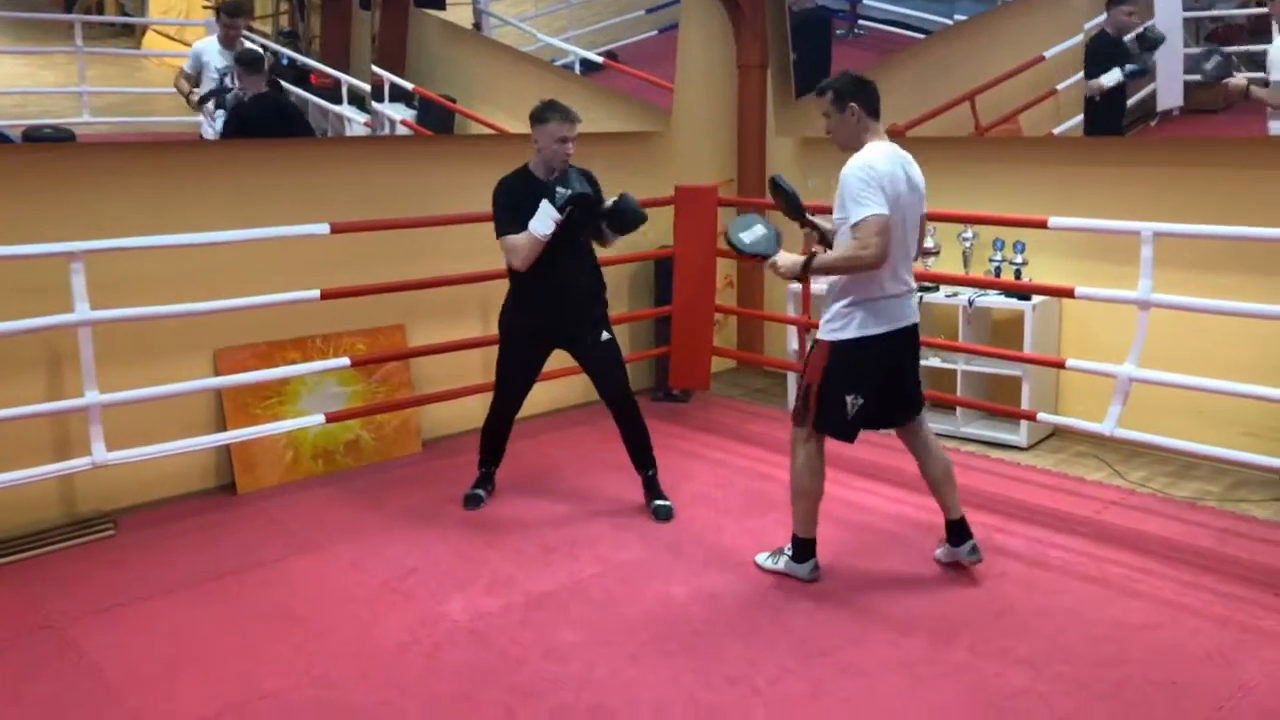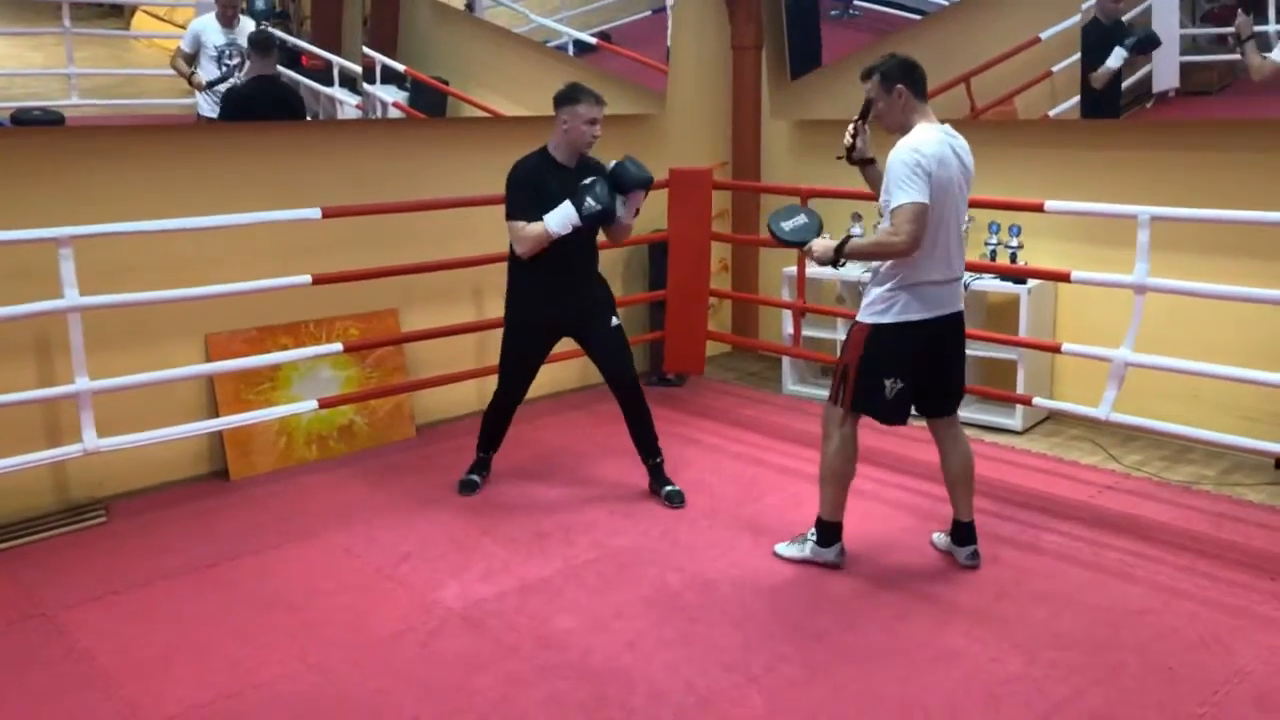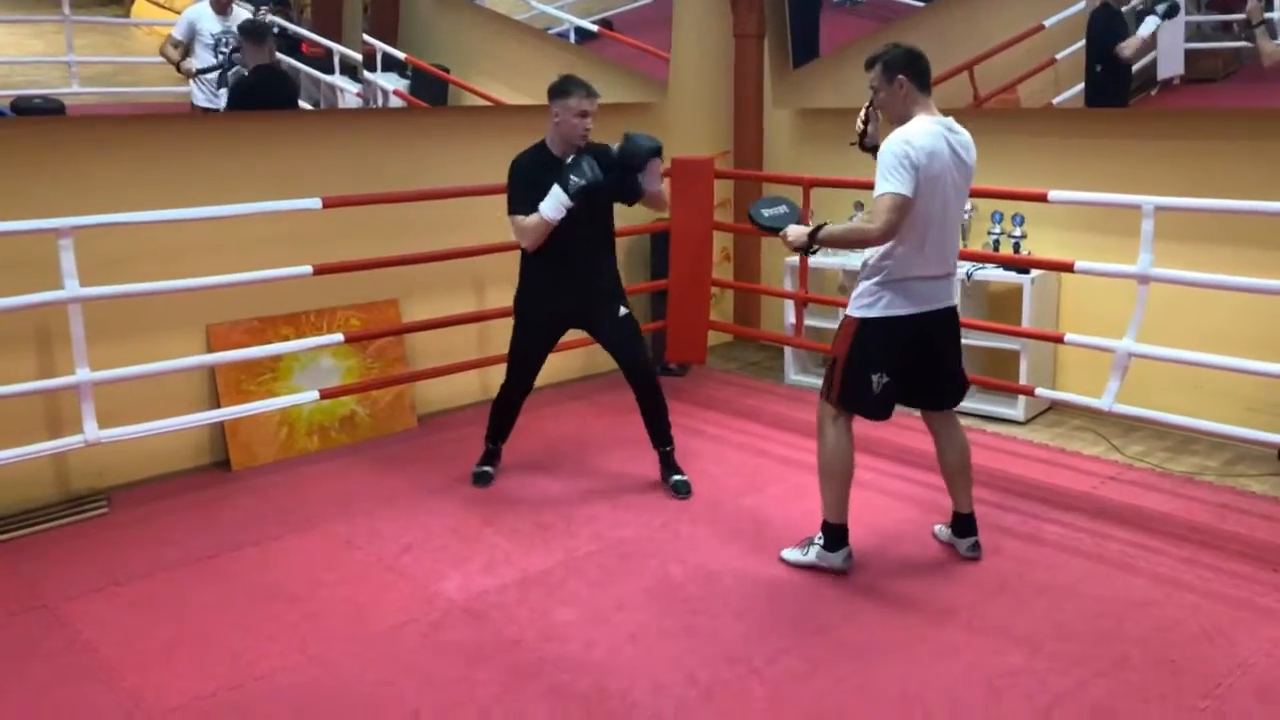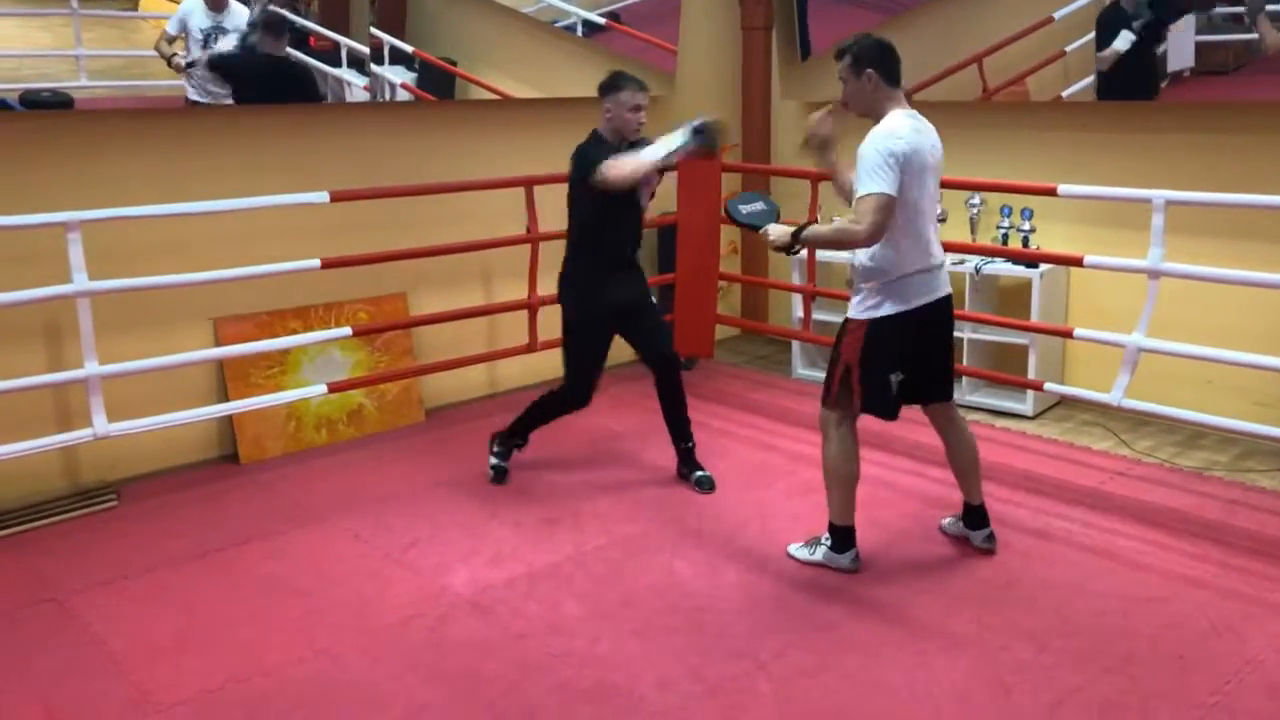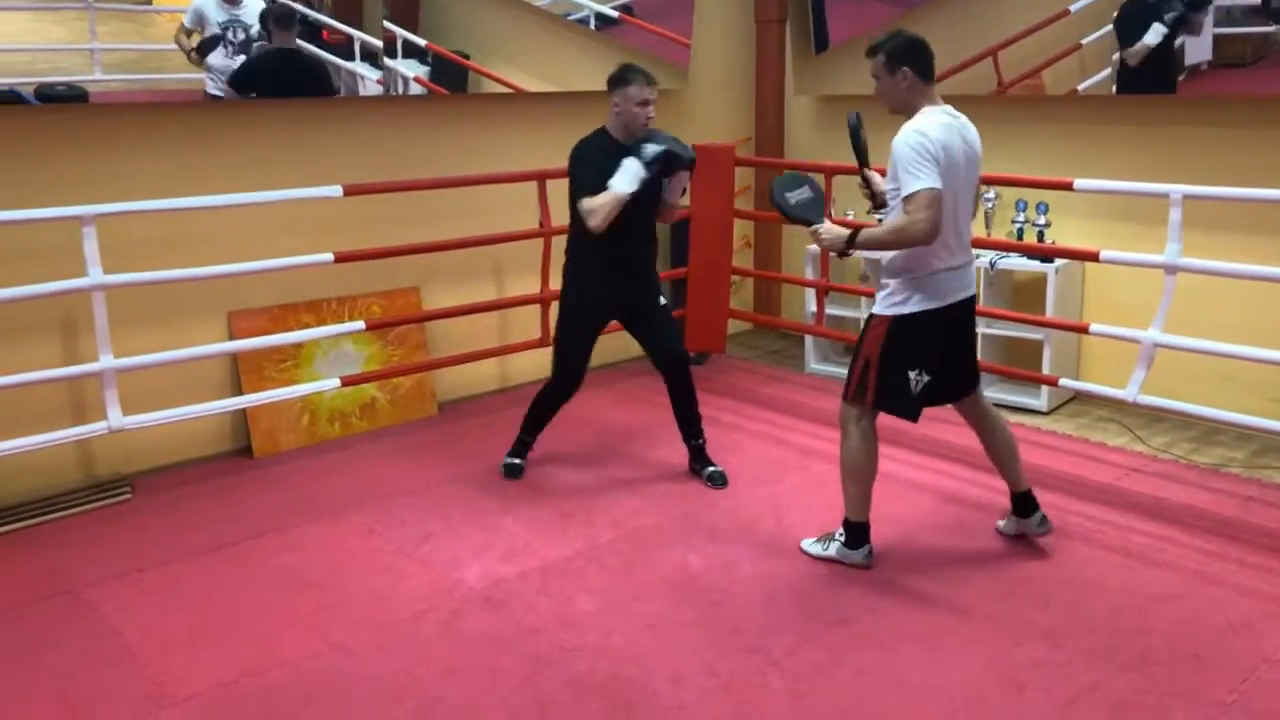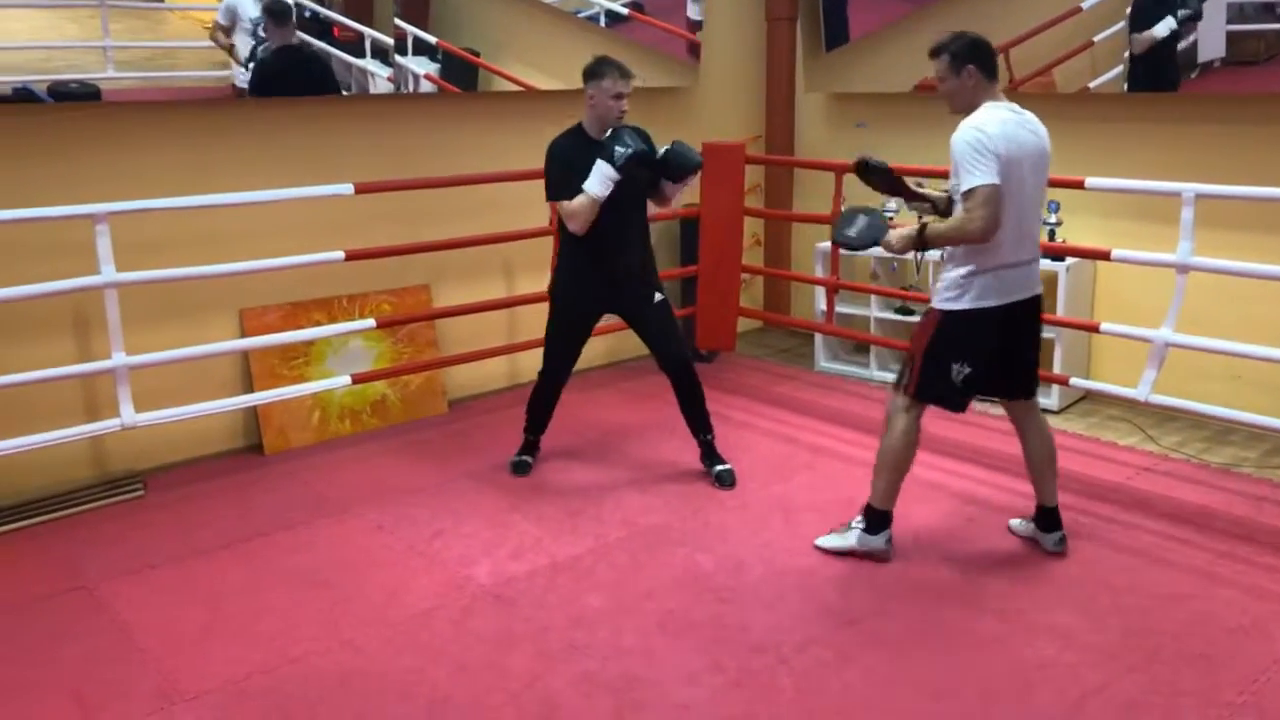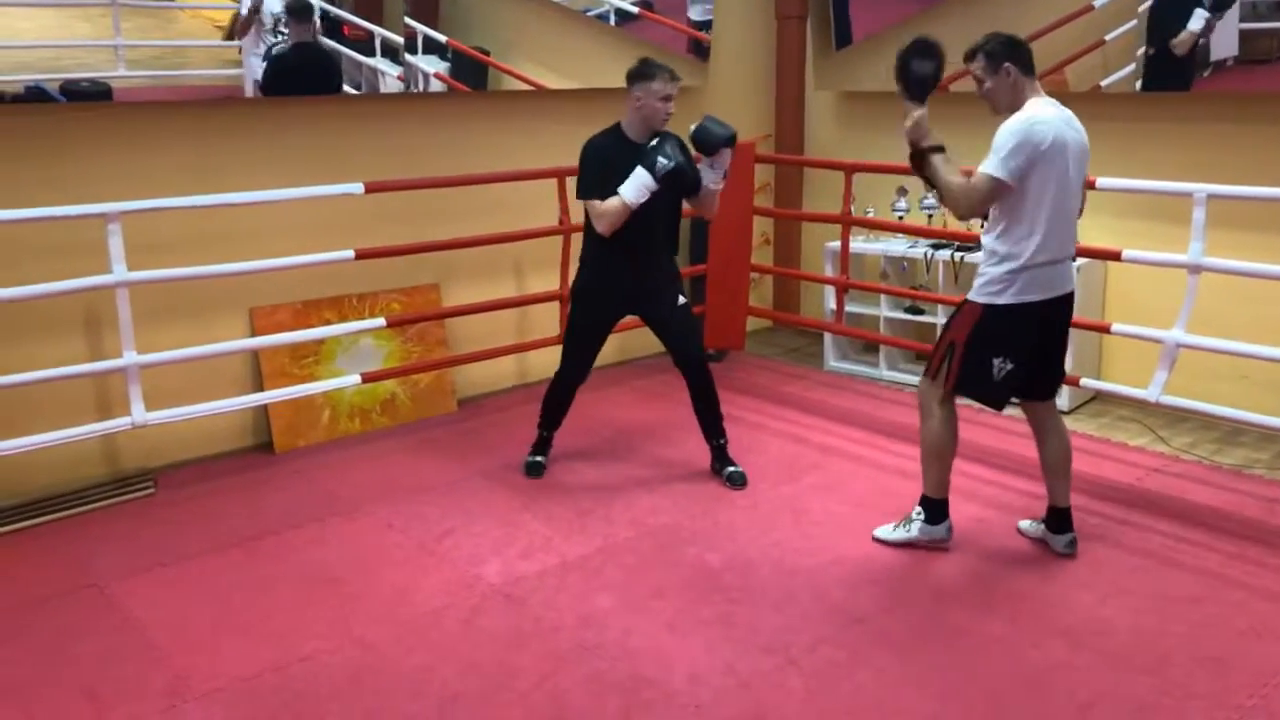
dt=0.3s
person 1, frame 1
left shoulder: (862, 168)
right shoulder: (908, 166)
left elbow: (871, 254)
left wrist: (804, 263)
left hip: (853, 329)
right hip: (901, 323)
left knee: (807, 434)
right knee: (914, 427)
left ankle: (801, 553)
right ankle: (960, 537)
person 1, frame 2
left shoulder: (911, 152)
right shoulder: (956, 146)
left elbow: (903, 239)
left wrist: (836, 249)
right wrist: (865, 161)
left hip: (894, 314)
right hip: (945, 310)
left knee: (840, 415)
right knee: (945, 421)
left ankle: (826, 537)
right ankle: (963, 537)
person 1, frame 3
left shoulder: (904, 143)
right shoulder: (961, 140)
left elbow: (880, 227)
left wrist: (812, 235)
right wrist: (875, 149)
left hip: (885, 308)
right hip: (939, 304)
left knee: (833, 413)
right knee: (941, 414)
left ankle: (833, 542)
right ankle: (964, 529)
person 1, frame 4
left shoulder: (883, 141)
right shoulder: (921, 131)
left elbow: (866, 229)
left wrist: (792, 236)
right wrist: (830, 155)
left hip: (887, 305)
right hip: (930, 295)
left knee: (836, 415)
right knee: (941, 406)
left ankle: (840, 543)
right ankle: (975, 520)
person 1, frame 5
left shoulder: (914, 137)
right shoulder: (964, 129)
left elbow: (923, 227)
left wrist: (848, 237)
right wrist: (890, 194)
left hip: (911, 302)
right hip: (956, 293)
left knee: (856, 412)
right knee: (970, 399)
left ankle: (855, 538)
right ankle: (1026, 509)
person 1, frame 6
left shoulder: (976, 132)
right shoulder: (1034, 128)
left elbow: (980, 225)
left wrist: (919, 235)
right wrist: (945, 202)
left hip: (970, 298)
right hip: (1023, 292)
left knee: (904, 402)
right knee: (1023, 405)
left ankle: (873, 524)
right ankle: (1048, 523)
person 1, frame 7
left shoulder: (1024, 127)
right shoulder: (1071, 126)
left elbow: (968, 202)
left wrist: (927, 146)
right wrist: (1005, 204)
left hip: (1006, 293)
right hip: (1055, 290)
left knee: (935, 390)
right knee: (1041, 405)
left ankle: (932, 516)
right ankle: (1060, 523)
person 2, frame 1
left shoulder: (584, 182)
right shoulder: (510, 190)
left elbow: (605, 239)
right elbow: (518, 258)
right wrist: (552, 207)
left hip: (585, 313)
right hip: (528, 318)
left knee: (620, 397)
right knee: (505, 402)
left ankle: (651, 483)
right ankle: (486, 476)
person 2, frame 2
left shoulder: (596, 172)
right shoulder: (527, 172)
left elbow: (617, 236)
right elbow: (523, 245)
left wrist: (631, 201)
right wrist: (571, 210)
left hip: (590, 299)
right hip: (533, 305)
left knee: (626, 382)
right knee: (510, 390)
left ankle: (656, 470)
right ankle: (482, 461)
person 2, frame 3
left shoulder: (604, 159)
right shoulder: (526, 166)
left elbow: (659, 205)
right elbow: (527, 238)
left wrist: (650, 174)
right wrist: (563, 193)
left hip: (600, 290)
right hip: (543, 296)
left knee: (642, 370)
right knee: (518, 382)
left ankle: (668, 461)
right ankle: (491, 452)
person 2, frame 4
left shoulder: (632, 151)
right shoulder: (592, 153)
right elbow: (617, 176)
left wrist: (650, 180)
right wrist: (675, 144)
left hip: (626, 284)
right hip: (589, 292)
left knee: (664, 365)
right knee: (577, 392)
left ankle: (687, 458)
right ankle: (507, 441)
person 2, frame 5
left shoulder: (645, 150)
right shoulder: (591, 151)
left elbow: (665, 215)
right elbow: (595, 219)
left wrist: (675, 183)
right wrist: (632, 170)
left hip: (640, 282)
right hip: (590, 287)
left knee: (676, 362)
right knee: (568, 378)
left ankle: (697, 453)
right ankle: (522, 443)
person 2, frame 6
left shoulder: (637, 141)
right shoulder: (564, 149)
left elbow: (662, 200)
right elbow: (575, 221)
left wrist: (674, 177)
right wrist: (608, 167)
left hip: (636, 276)
right hip: (580, 281)
left knee: (678, 360)
right knee: (555, 370)
left ankle: (709, 449)
right ankle: (530, 442)
person 2, frame 7
left shoulder: (672, 146)
right shoulder: (600, 149)
left elbow: (706, 210)
right elbow: (602, 223)
left wrist: (716, 166)
right wrist: (646, 177)
left hip: (659, 279)
right hip: (602, 282)
left knee: (695, 362)
right knee: (573, 369)
left ankle: (720, 451)
right ankle: (543, 440)
